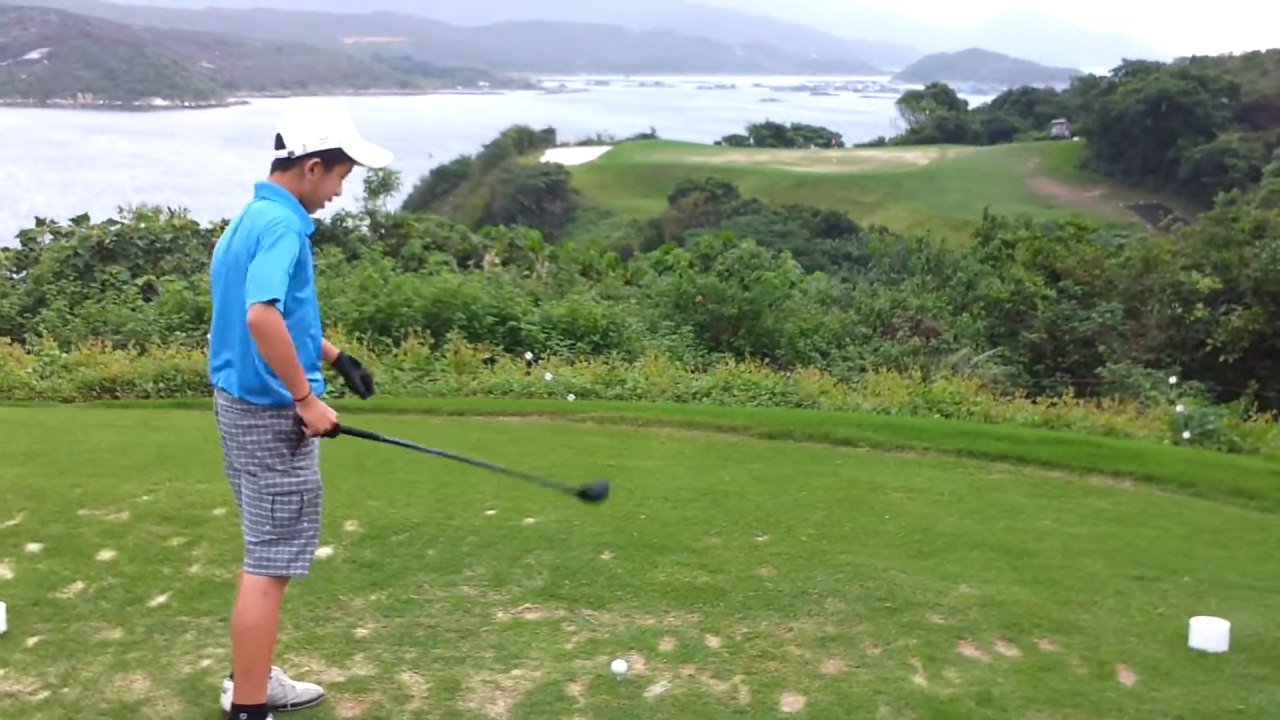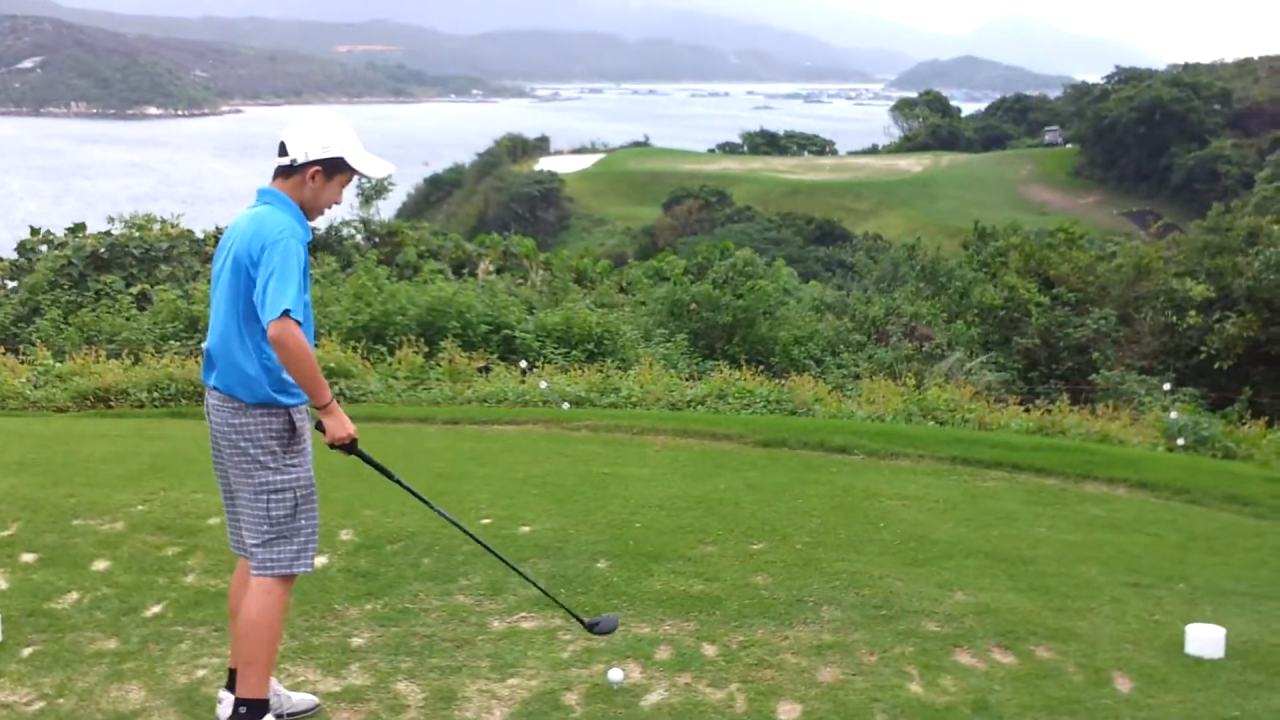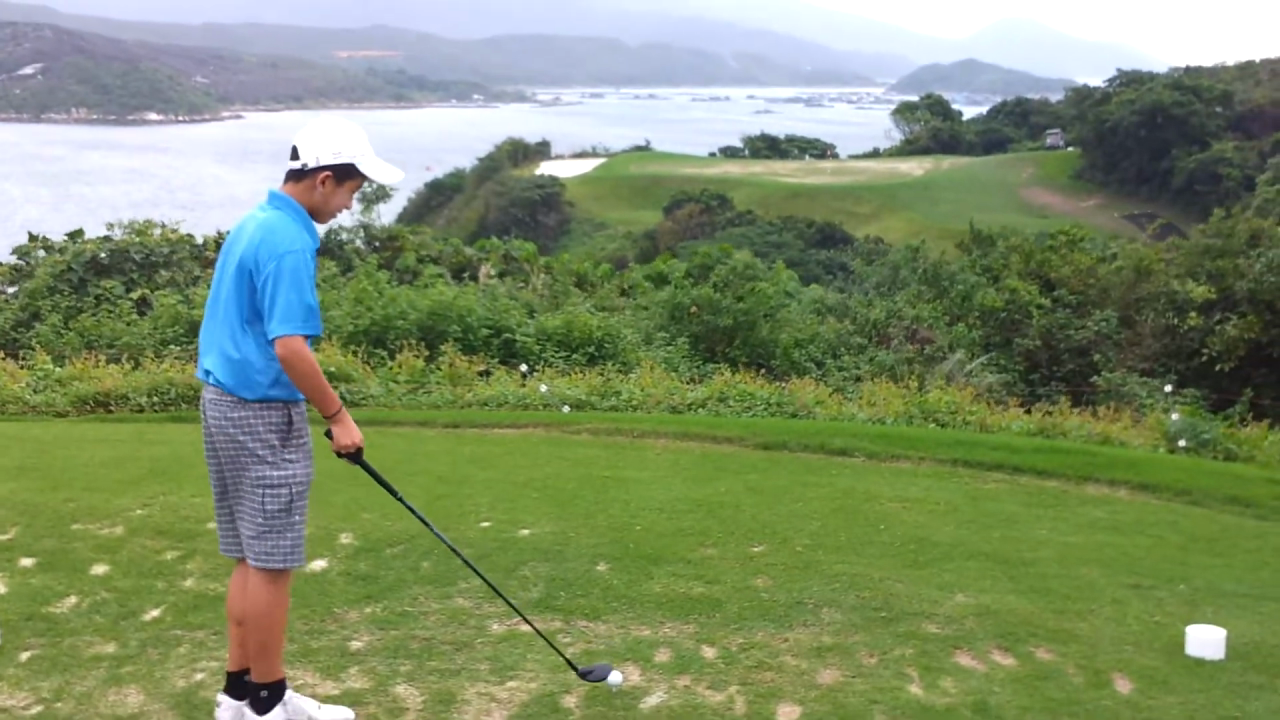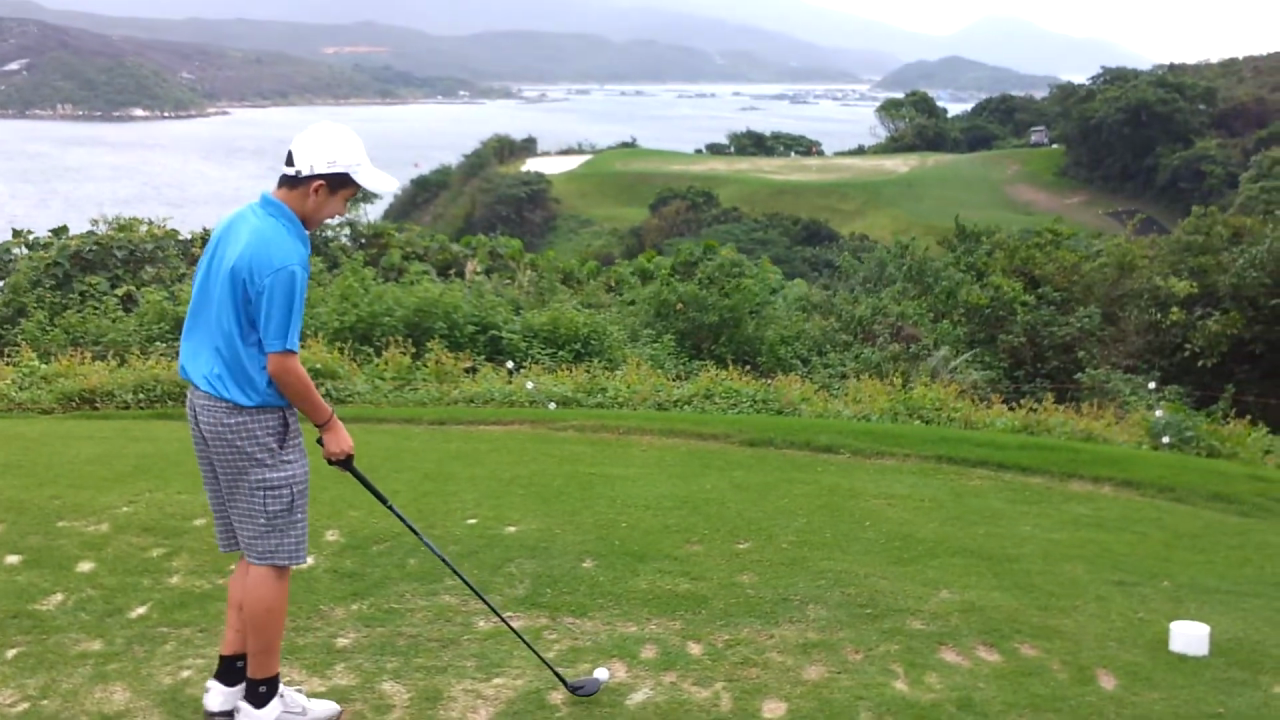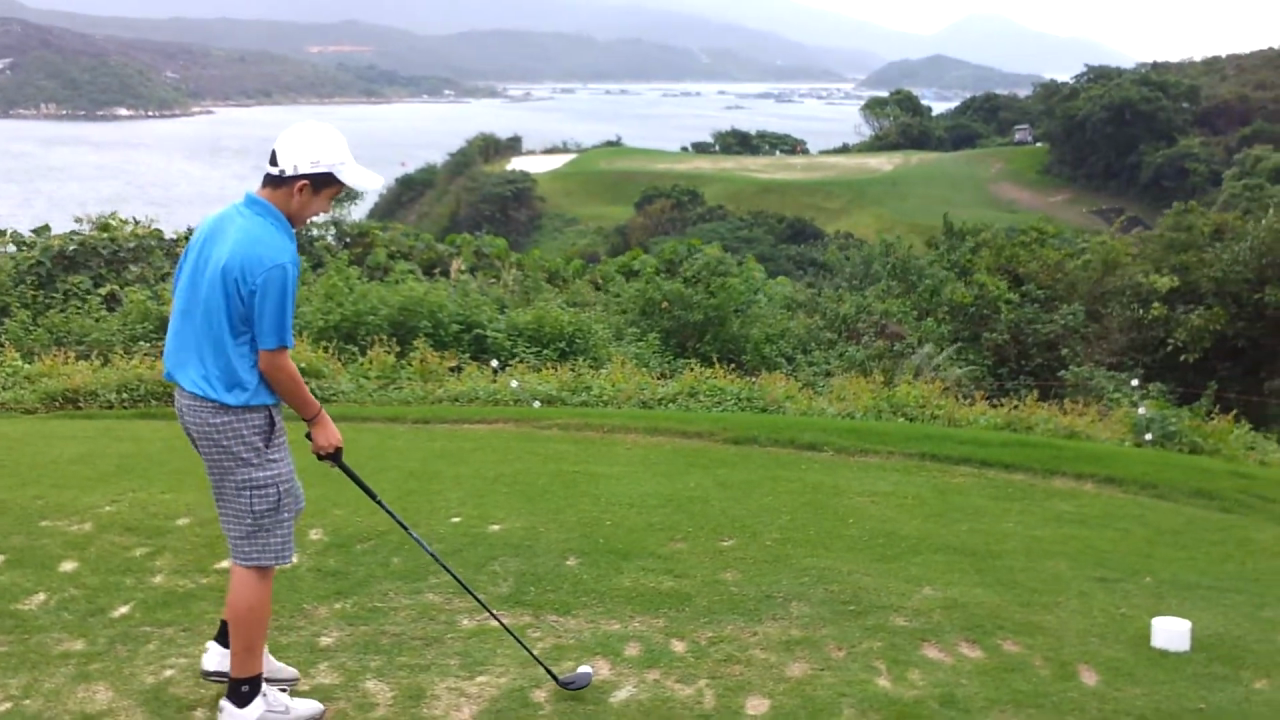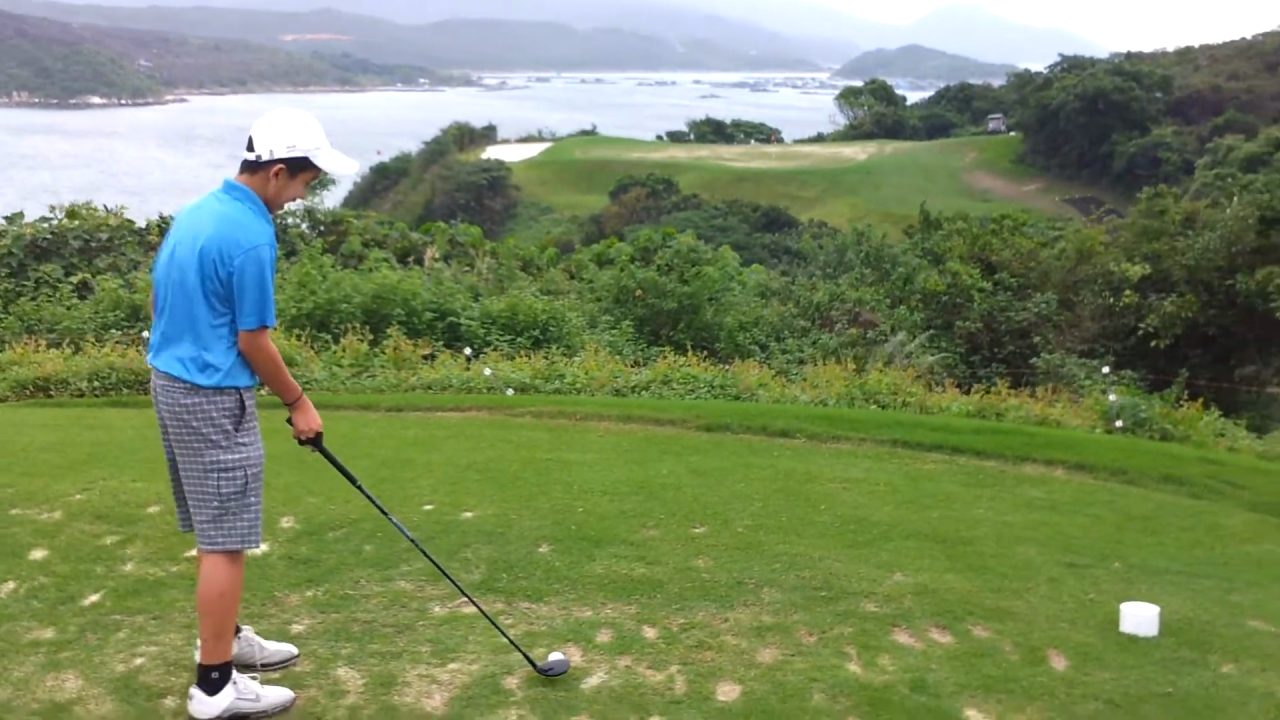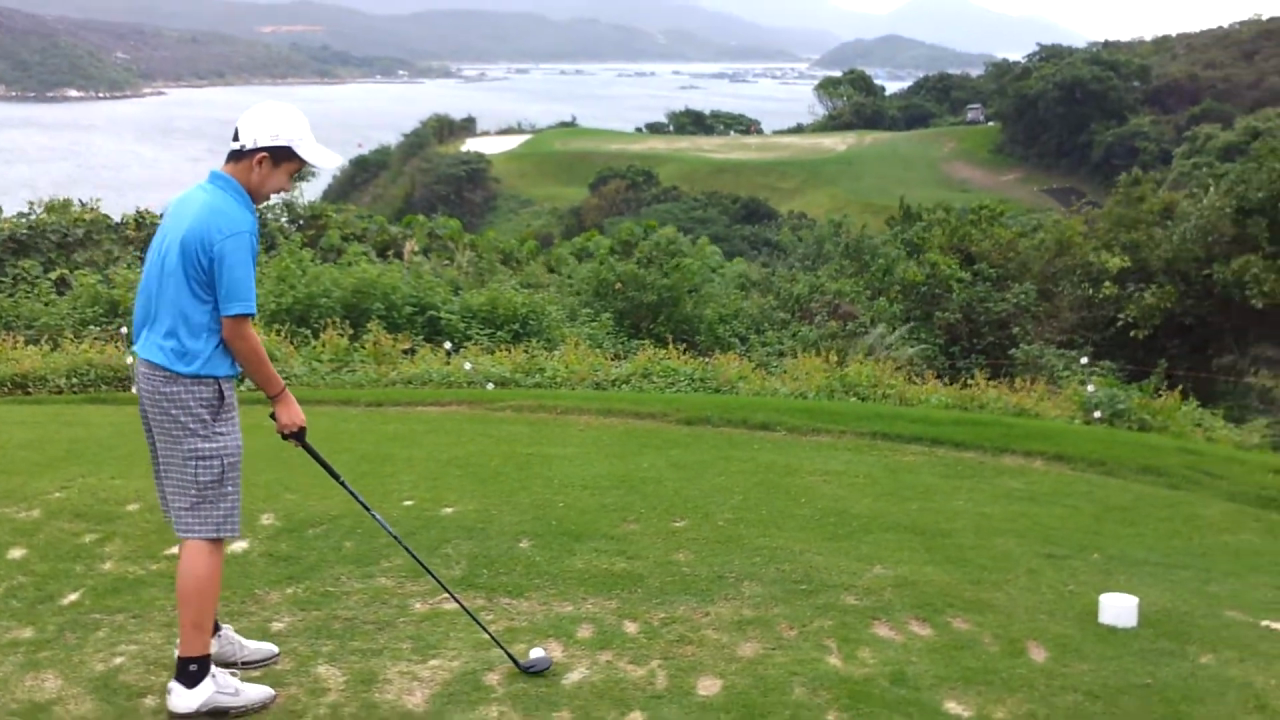
dt=0.2s
person 1, frame 1
left shoulder: (249, 218)
right shoulder: (280, 225)
right elbow: (262, 316)
left wrist: (333, 354)
right wrist: (307, 399)
left hip: (241, 405)
right hip: (271, 415)
left knee: (264, 554)
right knee: (269, 566)
person 1, frame 2
left shoulder: (247, 223)
right shoulder: (281, 233)
right elbow: (282, 330)
right wrist: (329, 407)
left hip: (231, 404)
right hip: (265, 415)
left knee: (255, 557)
right knee: (276, 566)
person 1, frame 3
left shoulder: (254, 223)
right shoulder: (289, 244)
right elbow: (290, 348)
right wrist: (339, 416)
left hip: (223, 401)
right hip: (261, 412)
left knee: (251, 557)
right knee: (273, 561)
person 1, frame 4
left shoulder: (237, 221)
right shoulder: (283, 255)
right elbow: (280, 364)
right wrist: (330, 424)
left hip: (208, 399)
right hip: (251, 415)
left knee: (251, 549)
right knee: (271, 557)
person 1, frame 5
left shoulder: (216, 223)
right shoulder: (274, 254)
left elbow: (183, 303)
right elbow: (272, 361)
right wrist: (318, 418)
left hip: (196, 395)
right hip: (238, 413)
left knee: (269, 525)
right knee: (258, 554)
left ankle: (231, 646)
person 1, frame 6
left shoulder: (197, 210)
right shoulder: (251, 235)
left elbow: (171, 299)
right elbow: (253, 341)
right wrist: (298, 403)
left hip: (173, 381)
right hip: (212, 397)
left knee: (216, 529)
right knee: (226, 540)
left ankle: (224, 637)
person 1, frame 7
left shoulder: (190, 200)
right shoulder: (233, 223)
right elbow: (236, 329)
right wrist: (282, 397)
left hip: (159, 372)
right hip: (194, 386)
left knee: (198, 521)
right knee: (205, 530)
left ankle: (205, 634)
